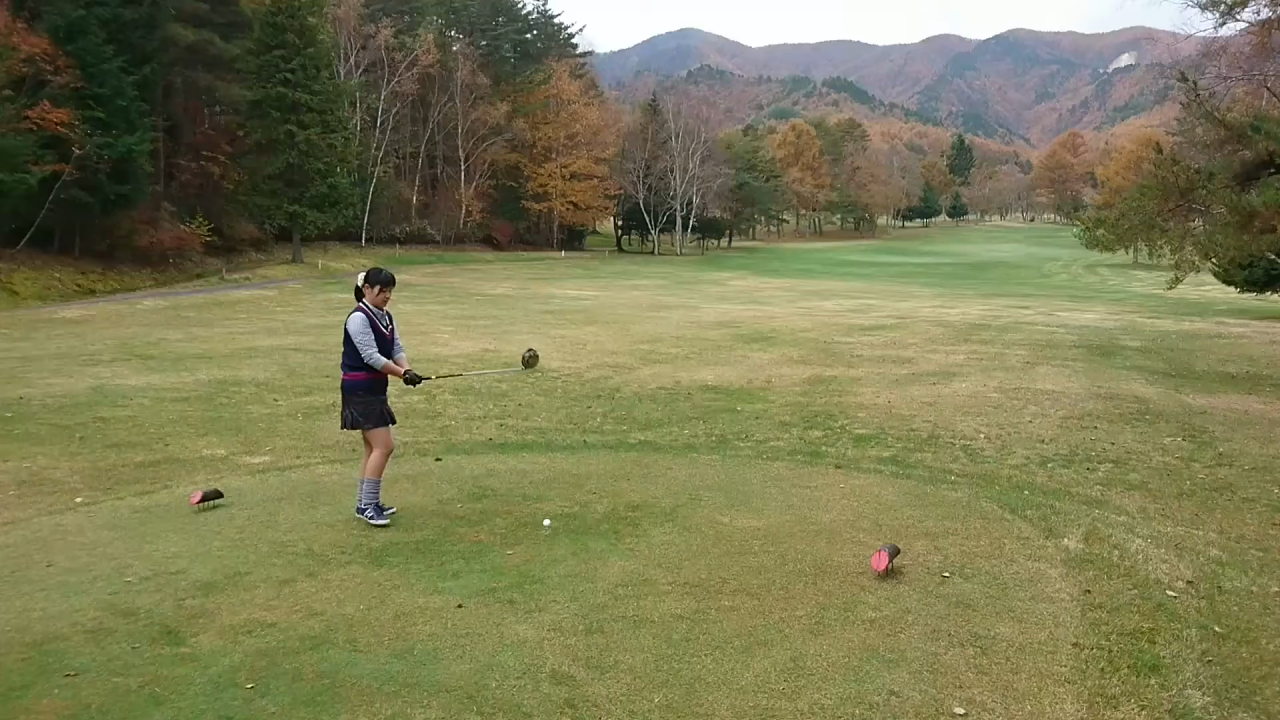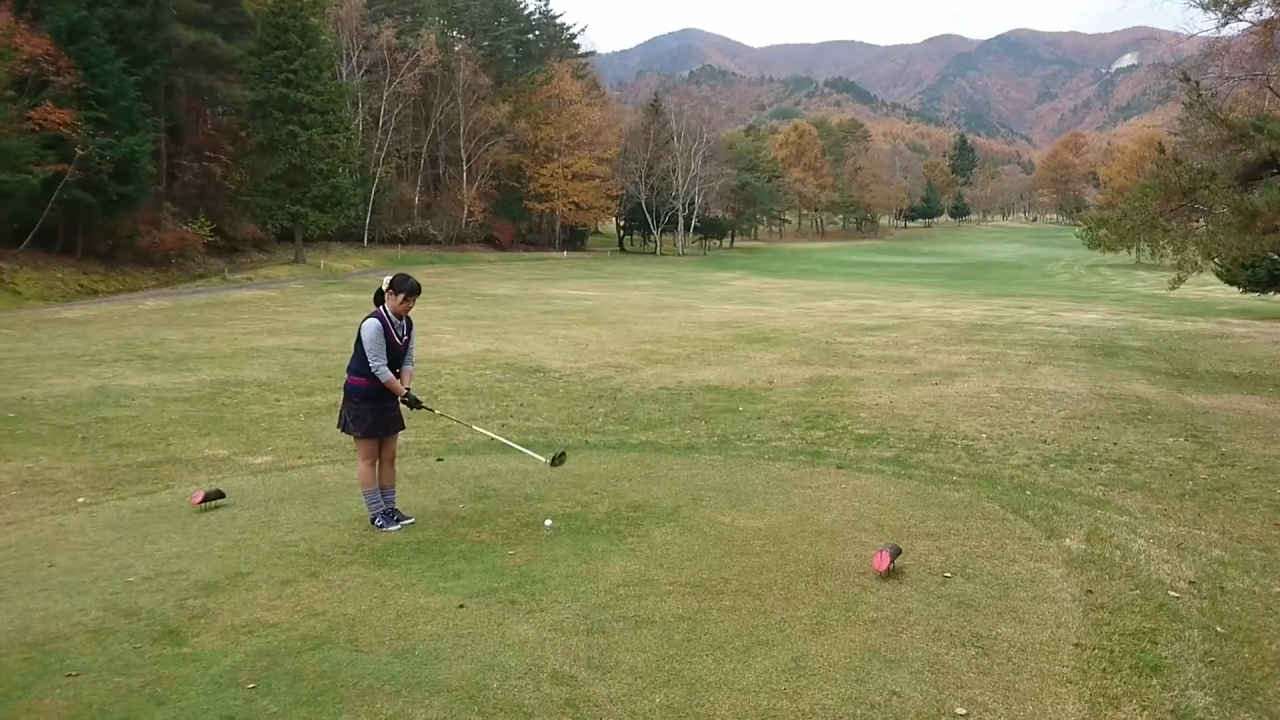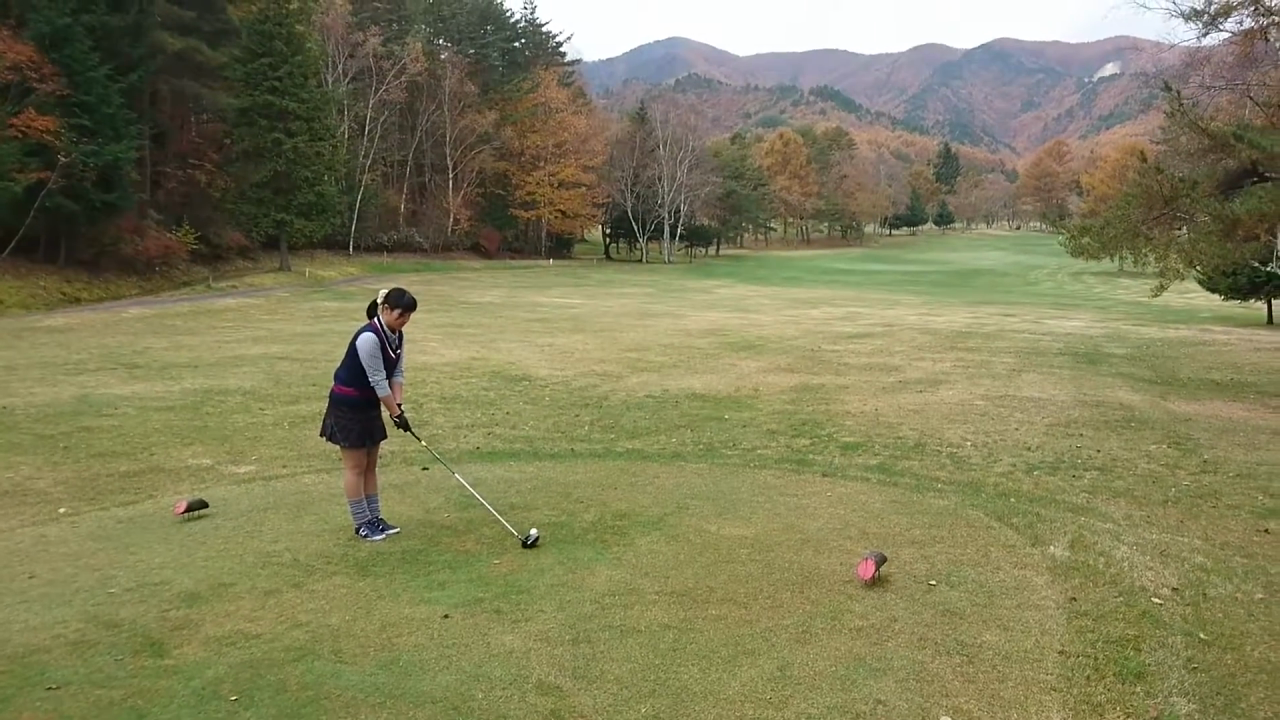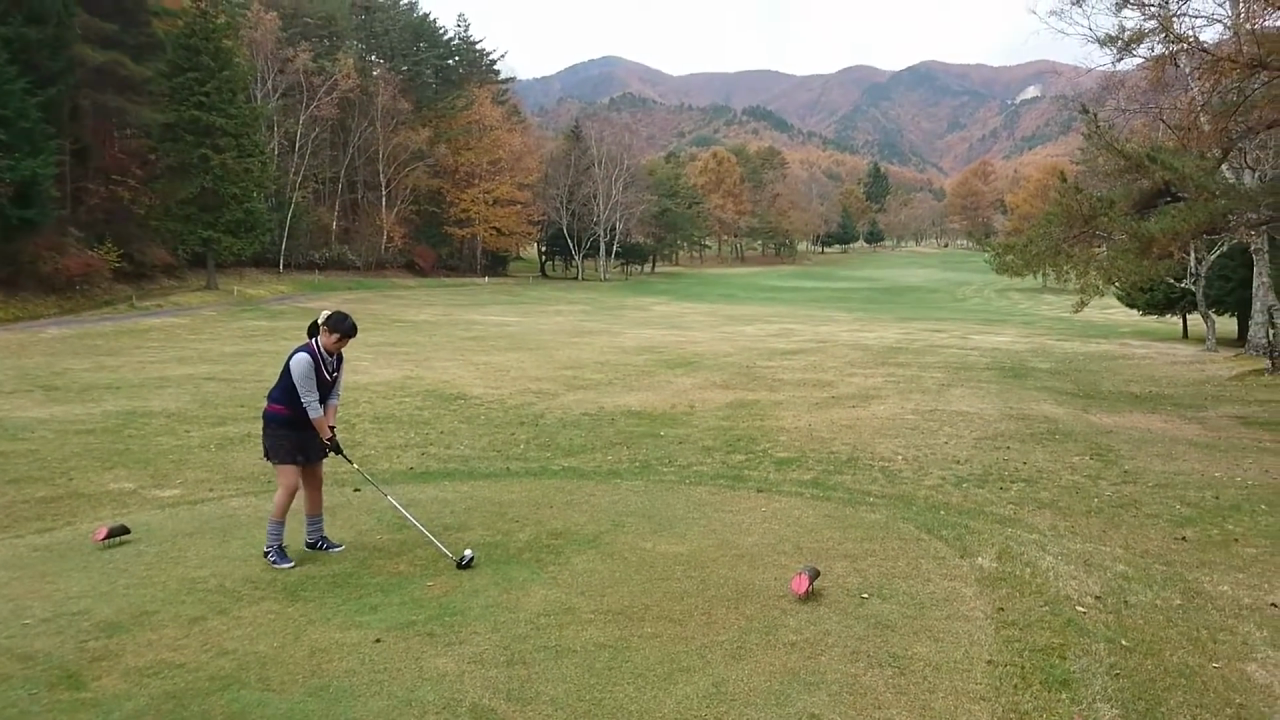
dt=0.7s
person 1, frame 1
left shoulder: (386, 318)
right shoulder: (358, 318)
left elbow: (396, 349)
right elbow: (371, 357)
left wrist: (406, 370)
right wrist: (403, 374)
left hip: (376, 389)
right hip: (360, 391)
left knee: (375, 448)
right knee: (384, 446)
left ankle: (366, 502)
right ankle: (369, 506)
person 1, frame 2
left shoulder: (407, 325)
right shoulder: (373, 324)
left elbow: (407, 361)
right elbow: (379, 368)
left wrist: (406, 389)
right wrist: (404, 394)
left hip: (386, 396)
right hip: (362, 397)
left knee: (388, 456)
right knee: (368, 458)
left ankle: (389, 508)
right ankle: (376, 513)
person 1, frame 3
left shoulder: (397, 336)
right shoulder: (369, 338)
left elbow: (396, 373)
right elbow: (378, 381)
left wrist: (399, 406)
right wrist: (396, 414)
left hip: (369, 405)
right hip: (347, 406)
left knee: (370, 465)
right knee: (356, 466)
left ankle: (374, 518)
right ankle: (361, 523)
person 1, frame 4
left shoulder: (336, 358)
right shoulder: (303, 358)
left elbow: (332, 395)
right elbow: (310, 402)
left wrist: (330, 428)
right wrist: (327, 436)
left hip: (307, 424)
right hip: (281, 424)
left knee: (315, 482)
right knee: (290, 485)
left ankle: (315, 537)
right ankle: (272, 546)
